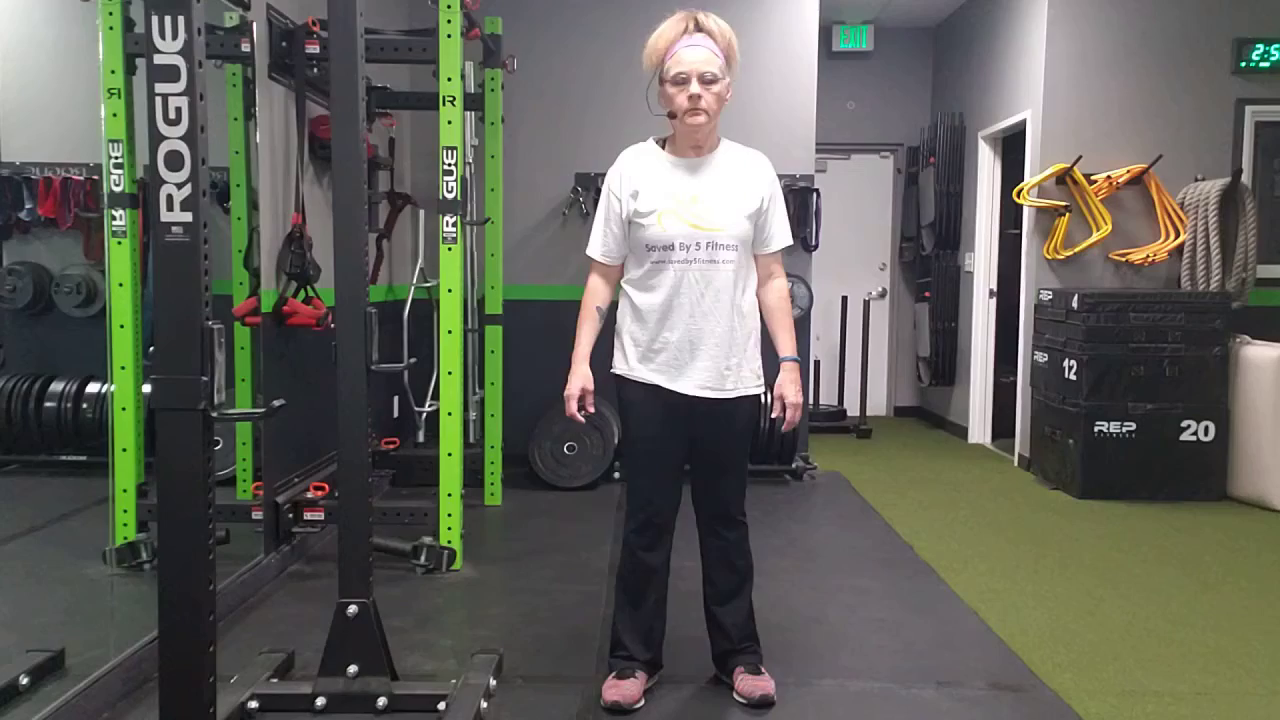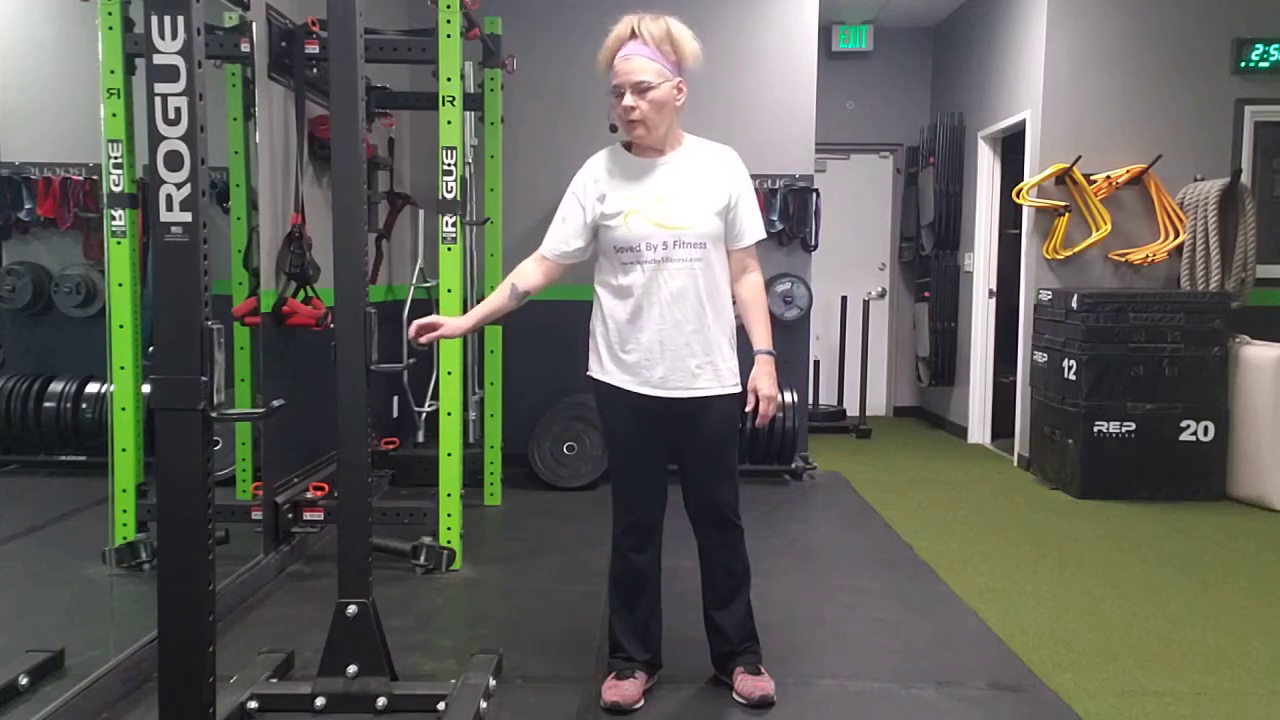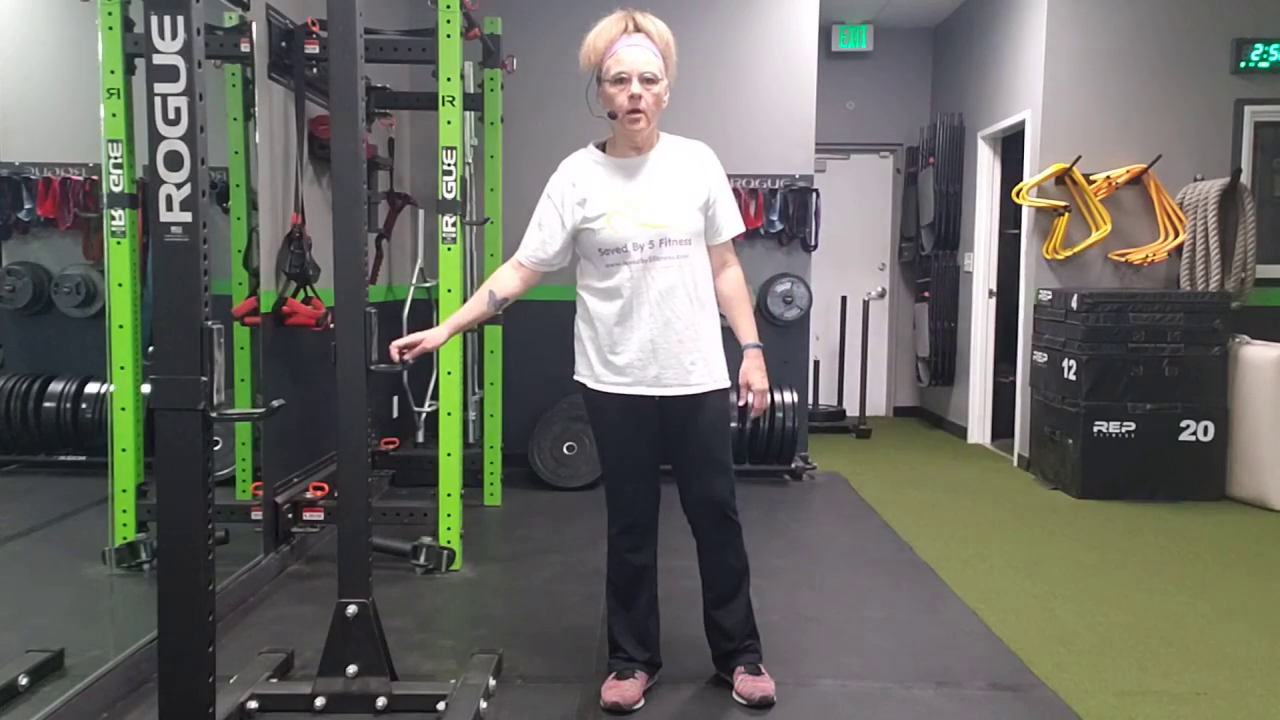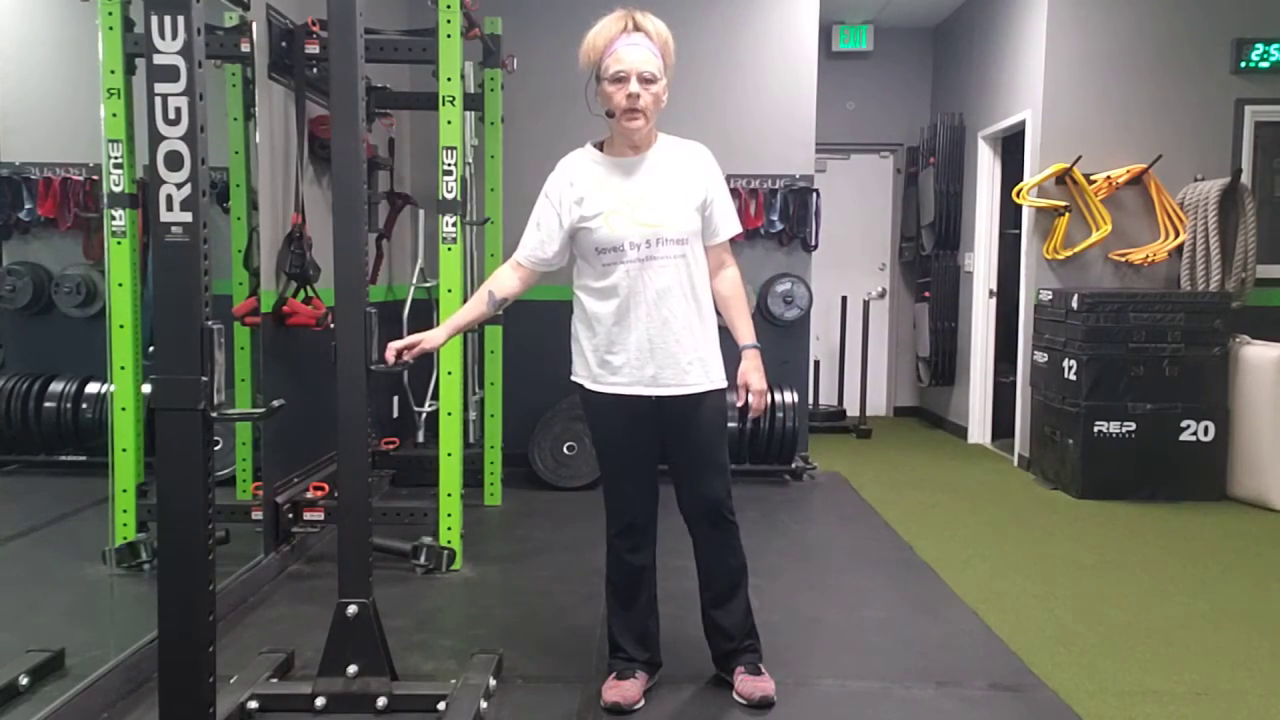
dt=0.7s
person 1, frame 1
left shoulder: (753, 171)
right shoulder: (632, 169)
left elbow: (769, 278)
right elbow: (602, 276)
left wrist: (789, 363)
right wrist: (580, 364)
left hip: (730, 382)
right hip: (650, 380)
left knee: (725, 521)
right knee: (647, 523)
left ankle: (739, 654)
right ankle: (633, 658)
person 1, frame 2
left shoulder: (720, 166)
right shoulder: (600, 173)
left elbow: (744, 273)
right elbow: (544, 264)
left wrist: (763, 357)
right wrist: (467, 320)
left hip: (708, 382)
right hip: (626, 382)
left knee: (718, 520)
right knee: (634, 524)
left ankle: (739, 656)
right ankle: (633, 659)
person 1, frame 3
left shoulder: (697, 163)
right shoulder: (577, 175)
left elbow: (724, 267)
right elbow: (521, 269)
left wrist: (751, 350)
right wrist: (444, 329)
left hip: (697, 379)
right hip: (616, 382)
left knee: (716, 516)
right knee: (630, 525)
left ankle: (739, 655)
right ankle: (632, 659)
person 1, frame 4
left shoulder: (694, 163)
right shoulder: (575, 174)
left elbow: (721, 267)
right elbow: (520, 270)
left wrist: (749, 349)
right wrist: (443, 331)
left hip: (694, 378)
right hip: (613, 382)
left knee: (713, 515)
right knee: (628, 526)
left ankle: (739, 653)
right ankle: (632, 659)
